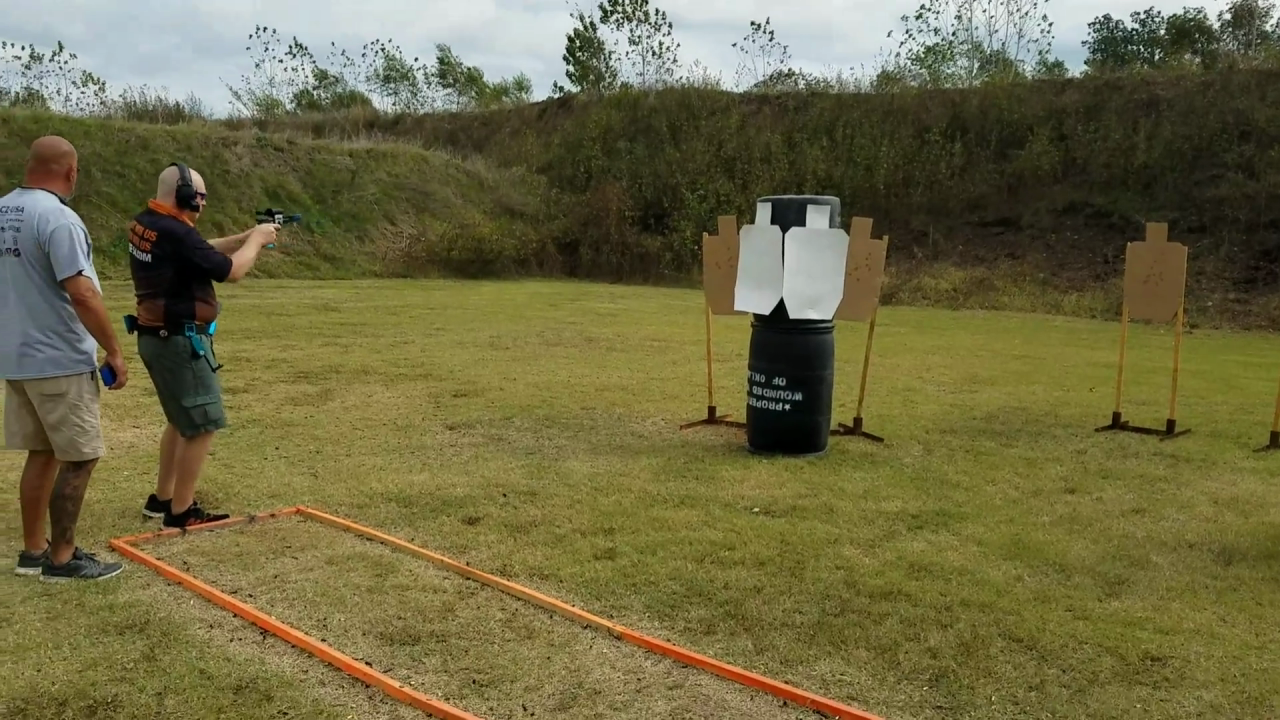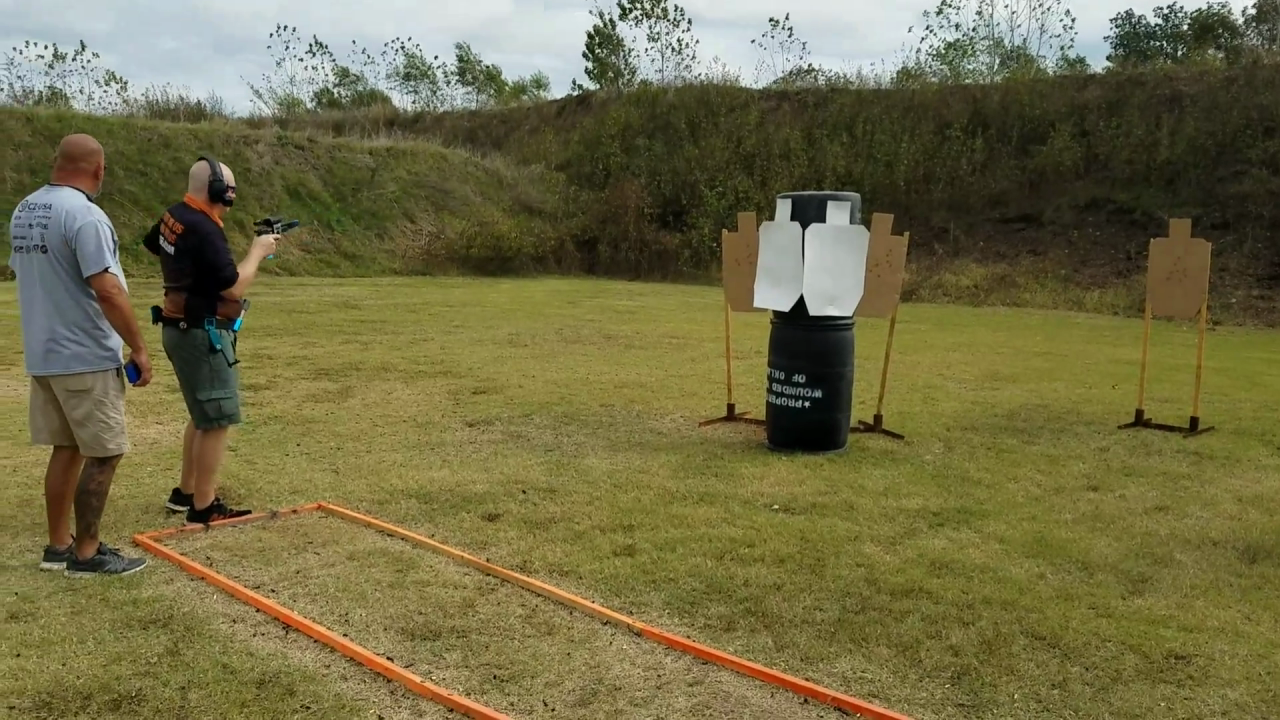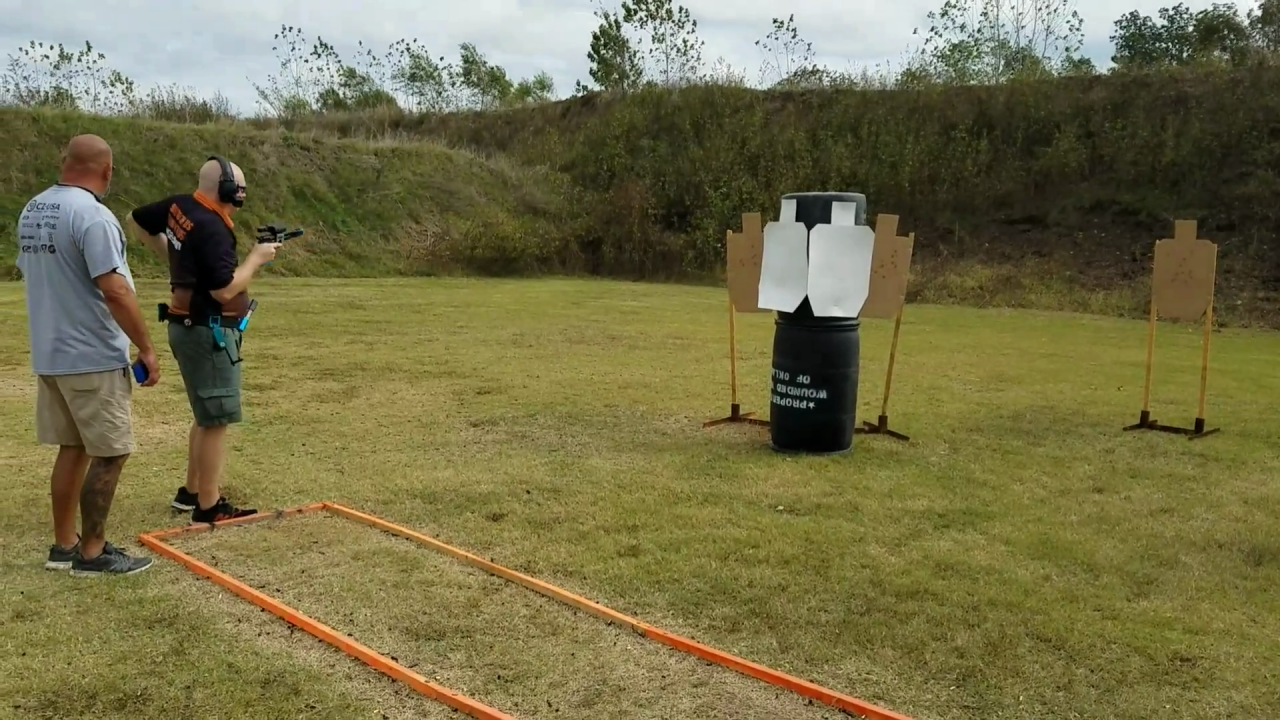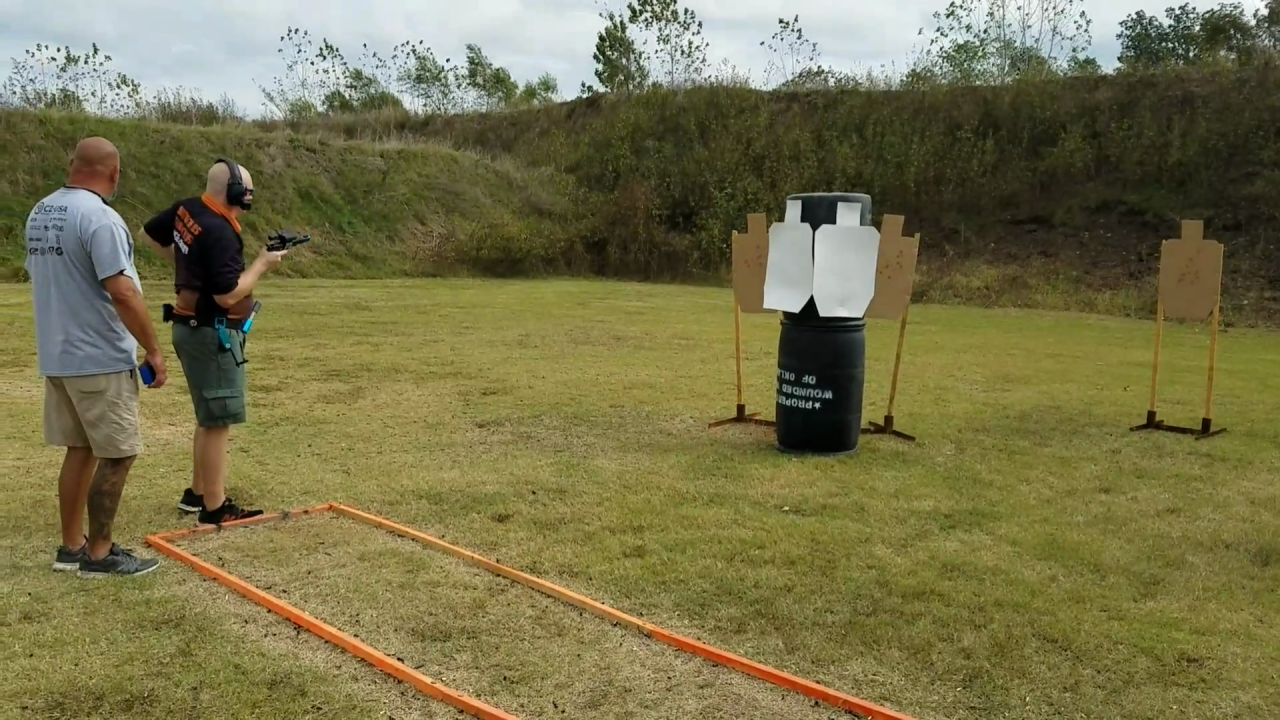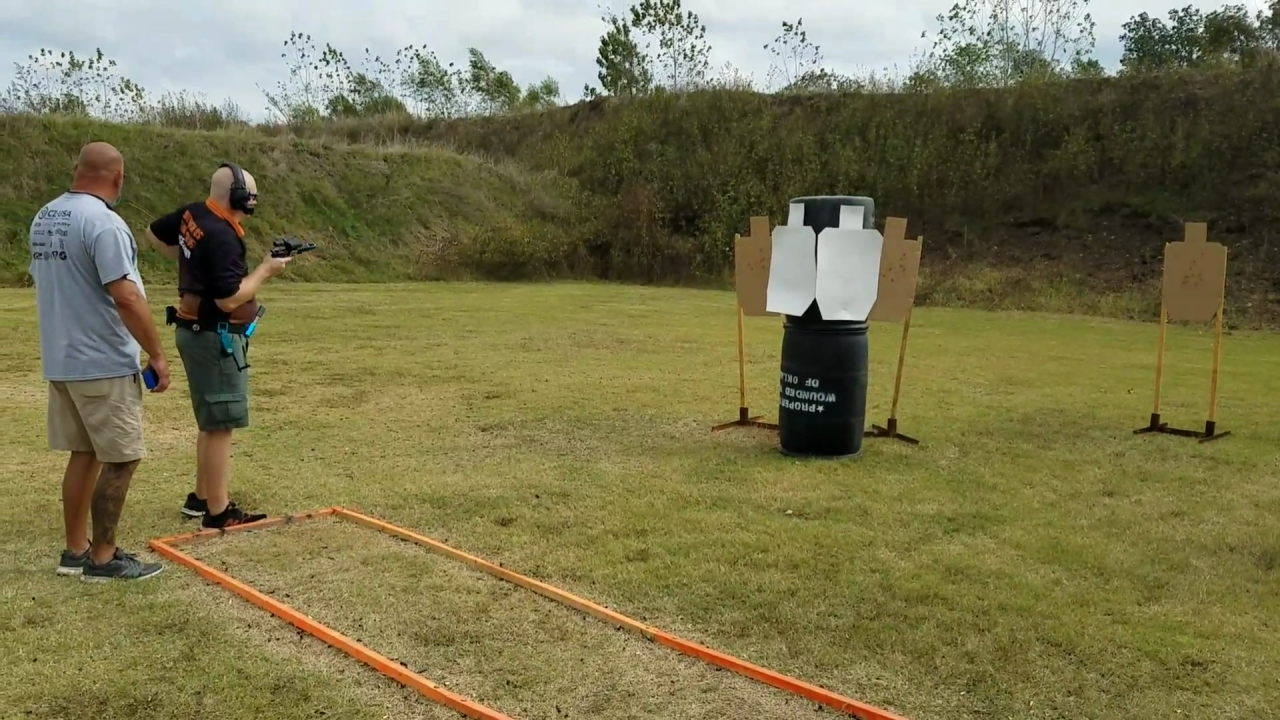
dt=0.2s
person 1, frame 1
right shoulder: (58, 217)
right elbow: (82, 295)
right wrist: (113, 351)
right hip: (60, 363)
left knee: (42, 454)
right knee: (79, 457)
right ankle: (62, 558)
person 1, frame 2
left shoulder: (24, 211)
right shoulder: (84, 215)
left elbow: (24, 275)
right elbow: (107, 292)
right wrist: (138, 349)
left hip: (43, 356)
right hip: (86, 359)
left knee: (66, 449)
right knee: (103, 453)
left ankle: (59, 544)
right ankle: (86, 552)
person 1, frame 3
left shoulder: (32, 210)
right shoulder: (92, 215)
right elbow: (115, 292)
right wrist: (146, 348)
left hip: (51, 355)
right hip: (93, 359)
left knee: (72, 449)
right knee: (109, 453)
left ankle: (64, 544)
right ankle: (92, 552)
person 1, frame 4
left shoulder: (40, 213)
right shoulder: (99, 218)
right elbow: (123, 294)
right wrist: (153, 351)
left hip: (58, 357)
right hip: (99, 360)
left knee: (80, 450)
right knee: (116, 454)
left ankle: (72, 546)
right ankle: (99, 553)
person 1, frame 5
left shoulder: (44, 218)
right shoulder: (103, 222)
right elbow: (126, 298)
right wrist: (156, 355)
left hip: (62, 361)
right hip: (103, 364)
left knee: (84, 454)
right knee: (120, 459)
left ankle: (76, 550)
right ankle: (103, 558)
person 2, frame 1
left shoulder: (147, 221)
right shoulder: (175, 233)
left elbow: (201, 249)
right elbow: (231, 270)
left wrist: (247, 235)
right wrist: (257, 240)
left hip: (156, 337)
right hip: (179, 340)
left knee: (182, 421)
right knee: (202, 425)
left ankle: (162, 498)
right ankle: (180, 511)
person 2, frame 2
left shoulder: (176, 215)
right shoulder: (202, 228)
left elbow: (156, 246)
right elbow: (233, 287)
right wrist: (257, 251)
left hip: (183, 329)
right hip: (202, 334)
left knee: (203, 416)
right knee: (218, 420)
left ankle: (186, 491)
right ankle: (204, 506)
person 2, frame 3
left shoulder: (180, 207)
right shoulder: (212, 229)
left elbow: (138, 219)
right elbow: (224, 290)
right wrist: (256, 258)
left hip: (189, 326)
right hip: (207, 331)
left knee: (207, 415)
right knee: (217, 419)
left ankle: (191, 491)
right ankle: (208, 505)
person 2, frame 4
left shoulder: (188, 209)
right shoulder: (220, 233)
left elbow: (149, 234)
right elbow: (227, 296)
right wrist: (262, 264)
left hip: (193, 328)
right hip: (211, 333)
left knee: (210, 417)
right knee: (219, 420)
left ankle: (197, 492)
right ankle: (214, 507)
person 2, frame 5
left shoulder: (193, 214)
right shoulder: (221, 238)
left elbow: (155, 234)
right elbow: (229, 300)
right wrist: (265, 270)
left hip: (198, 332)
right hip: (214, 337)
left knee: (213, 422)
right knee: (220, 425)
left ankle: (201, 497)
right ankle: (218, 511)
